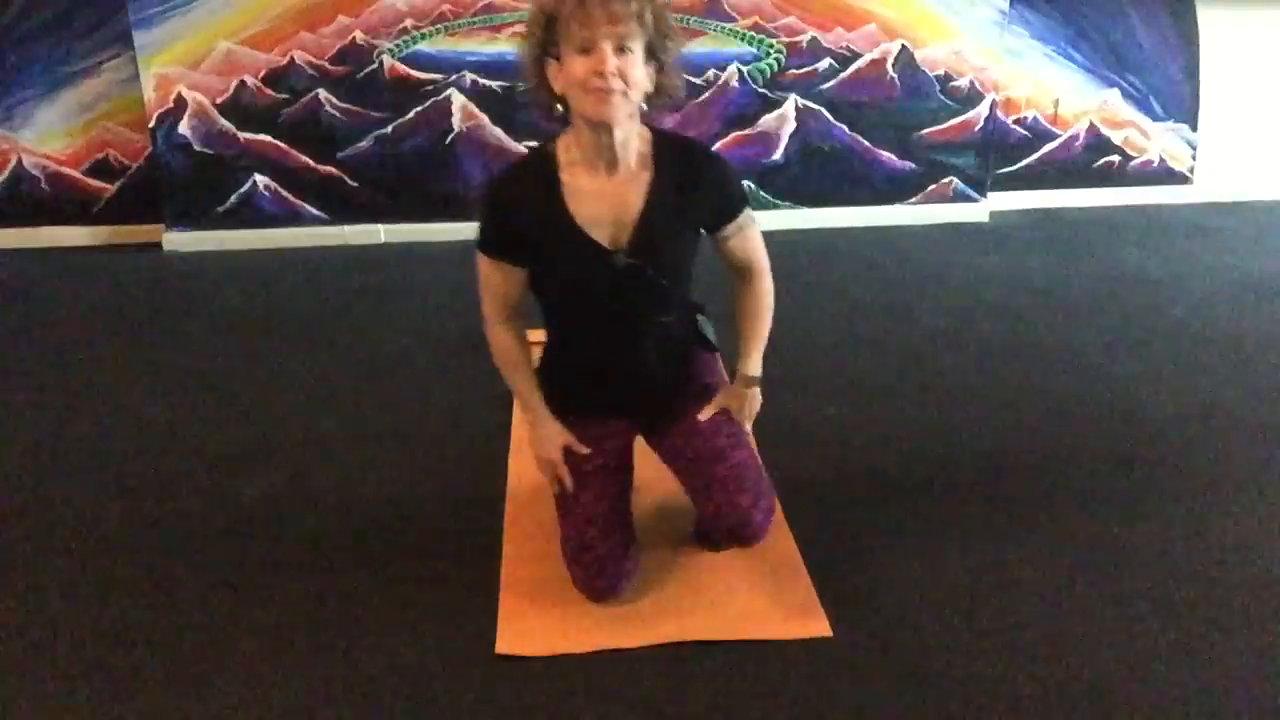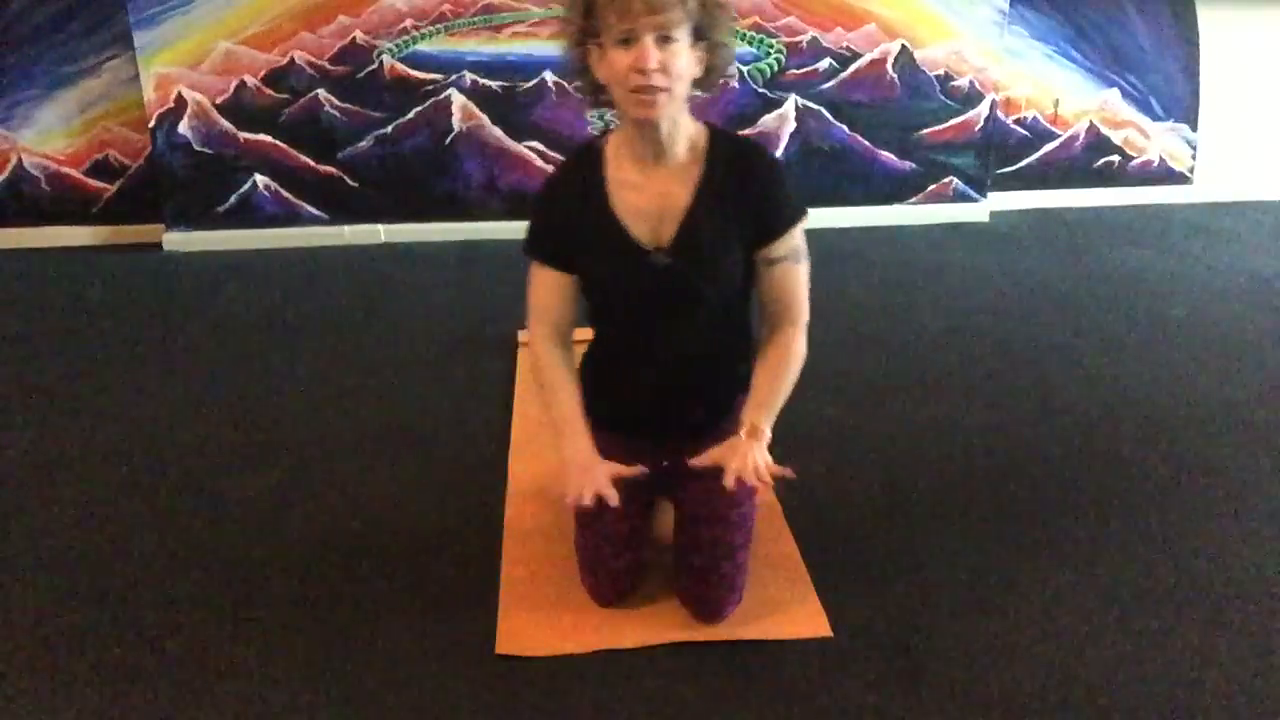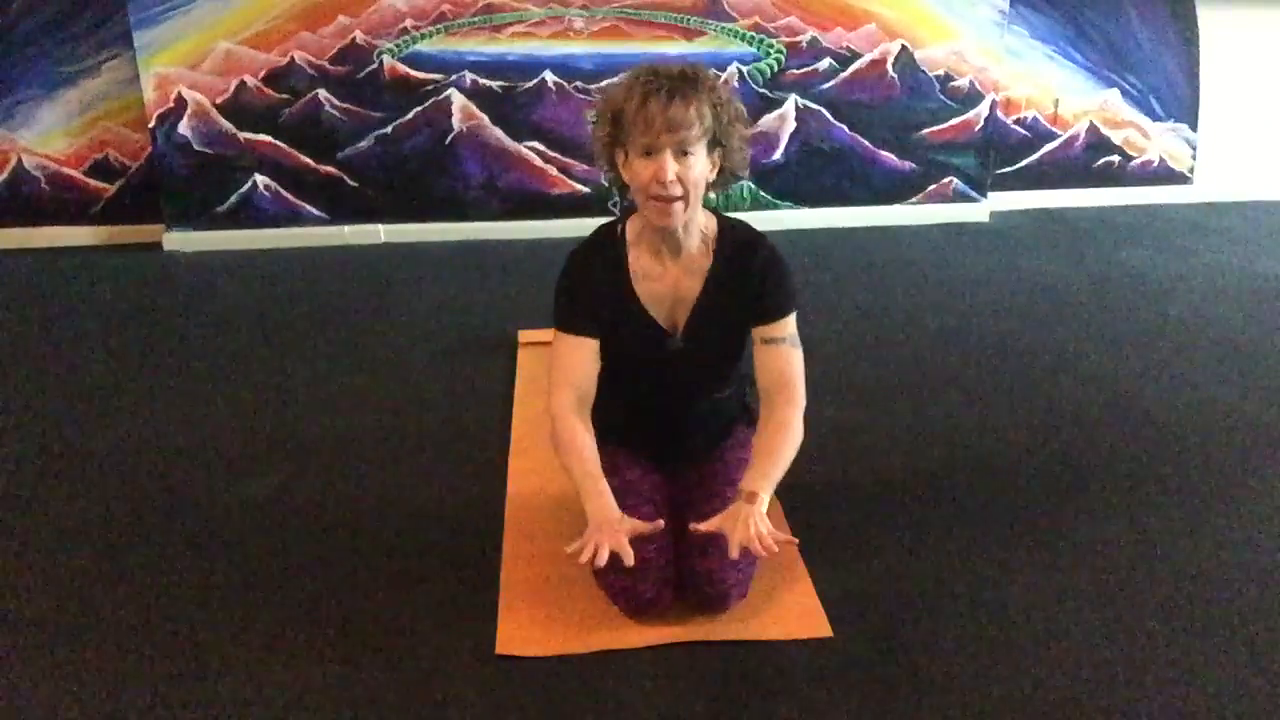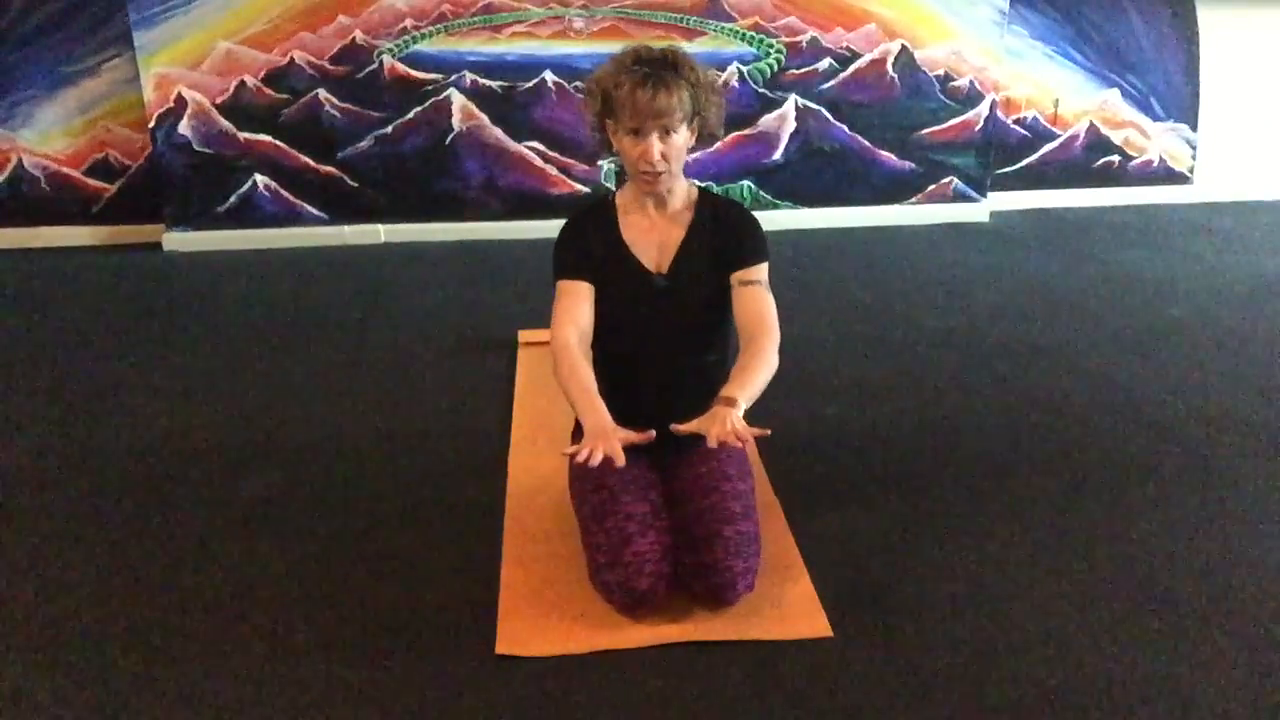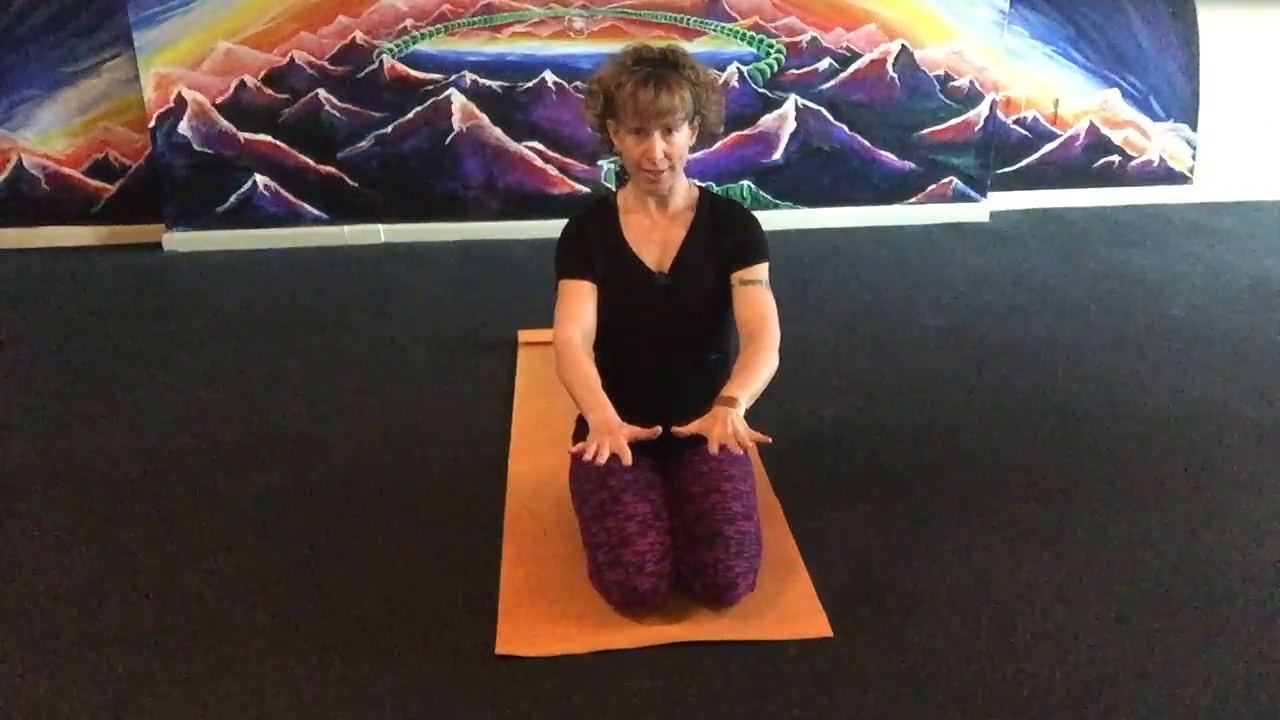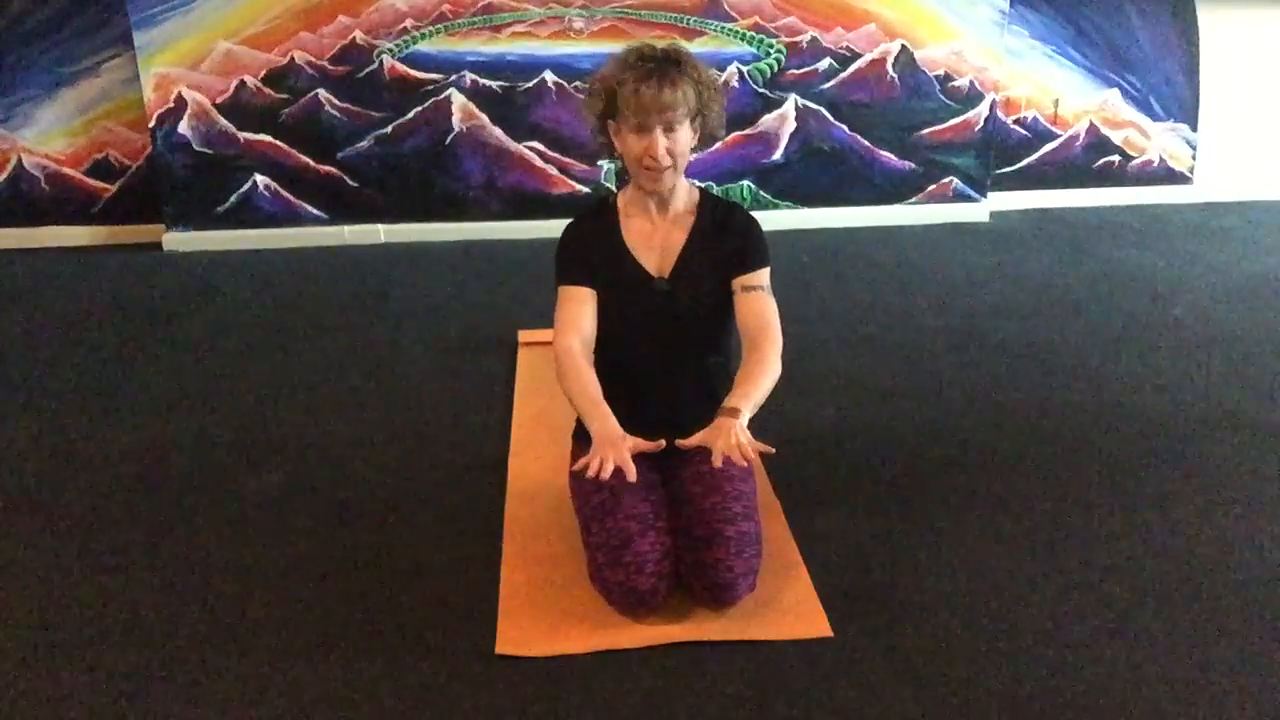
dt=0.7s
person 1, frame 1
left shoulder: (696, 171)
right shoulder: (518, 192)
left elbow: (753, 270)
right elbow: (500, 316)
left wrist: (747, 375)
right wrist: (538, 416)
left hip: (680, 374)
right hip: (578, 398)
left knee: (745, 519)
right knee: (603, 580)
left ankle: (707, 520)
right ankle: (609, 474)
person 1, frame 2
left shoulder: (752, 175)
right shoulder: (570, 190)
left elbow: (788, 323)
right elbow: (548, 335)
left wrist: (753, 433)
right wrist: (577, 448)
left hip: (718, 414)
right hip: (615, 418)
left knee: (712, 602)
right knee: (610, 589)
left ankle: (683, 496)
right ankle: (645, 496)
person 1, frame 3
left shoulder: (755, 262)
right shoulder: (590, 266)
left elbow: (786, 400)
right elbow: (568, 404)
left wrist: (752, 498)
right wrist: (601, 510)
left hip: (718, 438)
right hip: (624, 442)
left knee: (718, 589)
right knee: (639, 593)
left ankle: (701, 502)
right ankle: (646, 501)
person 1, frame 4
left shoulder: (732, 225)
right shoulder: (586, 231)
left elbow: (763, 339)
right elbow: (569, 340)
left wrist: (729, 406)
right wrist: (597, 420)
left hip: (703, 433)
right hip: (617, 430)
left knee: (724, 582)
right knee: (635, 588)
left ankle: (677, 496)
right ankle: (643, 494)
person 1, frame 5
left shoulder: (732, 225)
right shoulder: (588, 230)
left elbow: (763, 338)
right elbow: (572, 340)
left wrist: (729, 406)
right wrist: (603, 419)
left hip: (703, 433)
right hip: (617, 434)
left knee: (725, 582)
right knee: (636, 588)
left ankle: (676, 496)
right ankle: (645, 496)
person 1, frame 6
left shoulder: (733, 228)
right shoulder: (587, 234)
left elbow: (766, 344)
right elbow: (572, 347)
left wrist: (733, 416)
right wrist: (605, 431)
left hip: (704, 431)
right hip: (617, 434)
left knee: (725, 583)
right knee: (636, 589)
left ankle: (676, 500)
right ankle: (645, 500)
